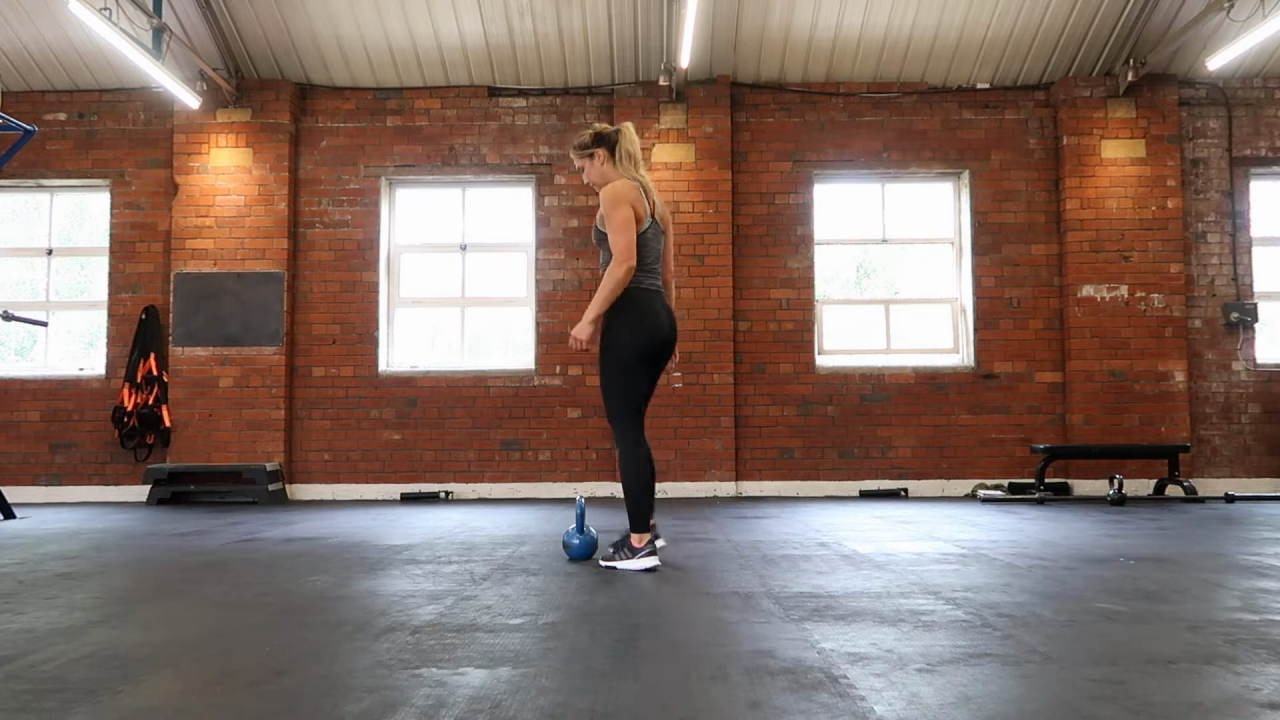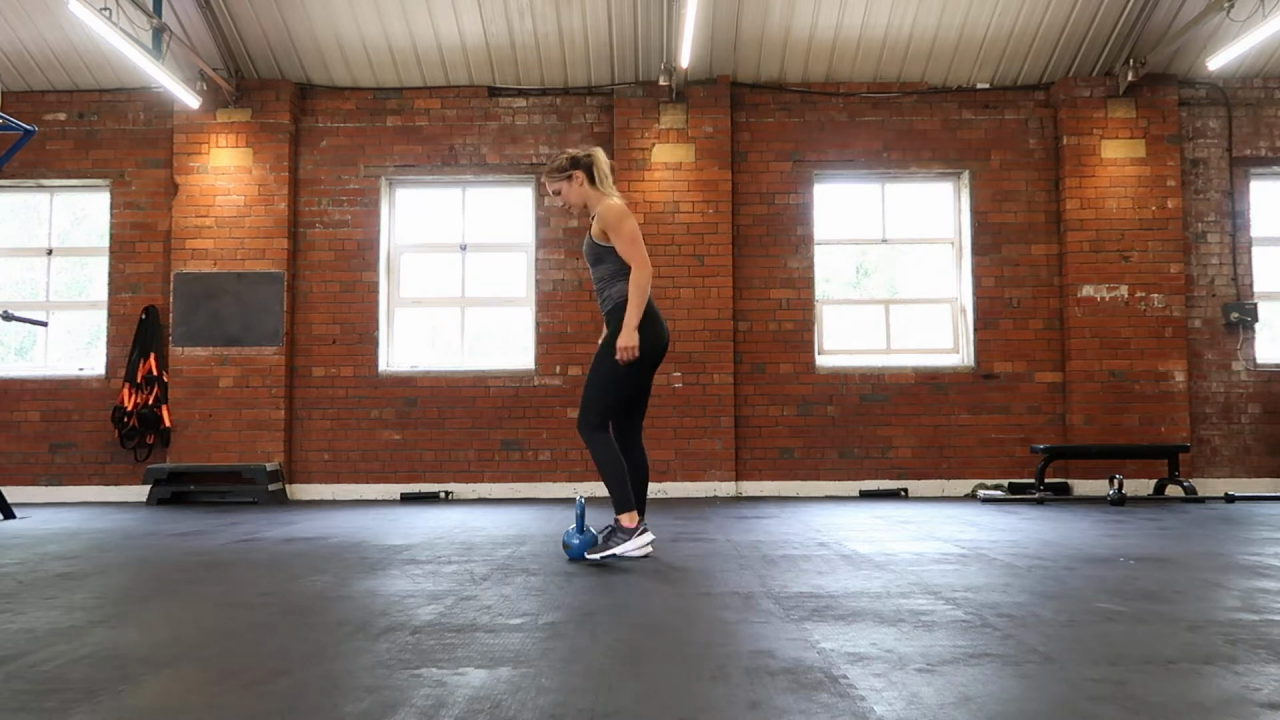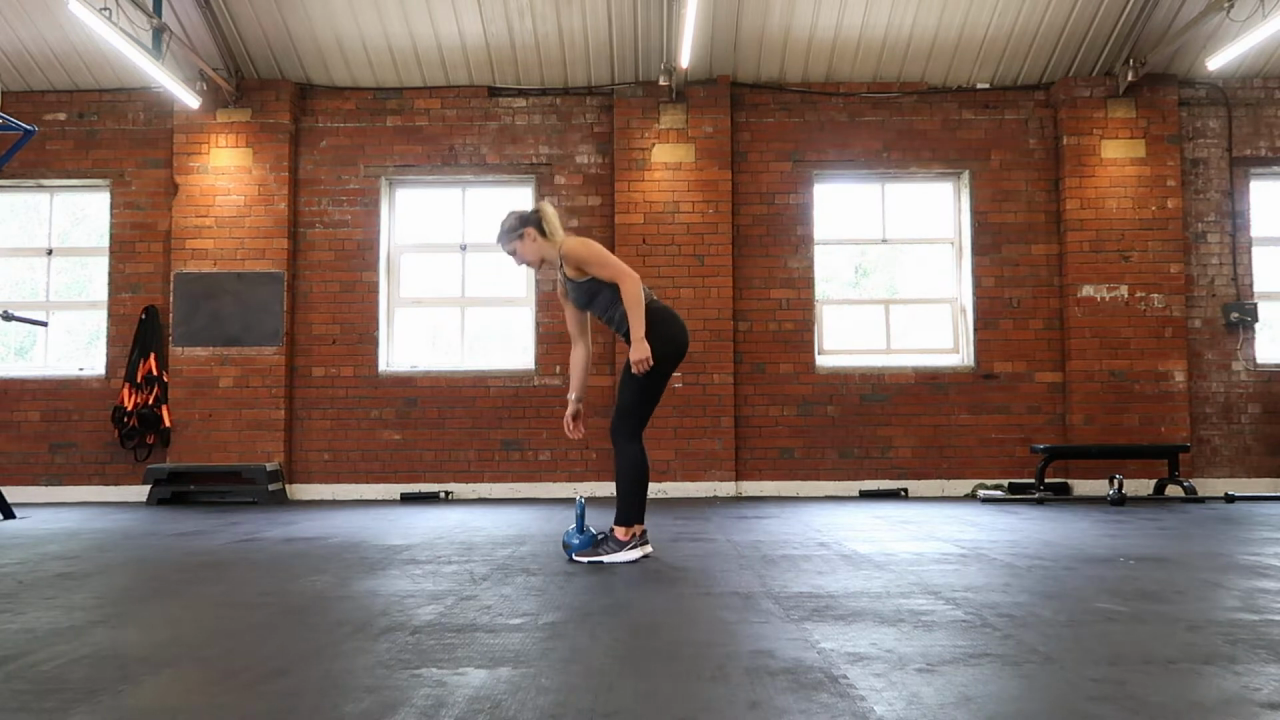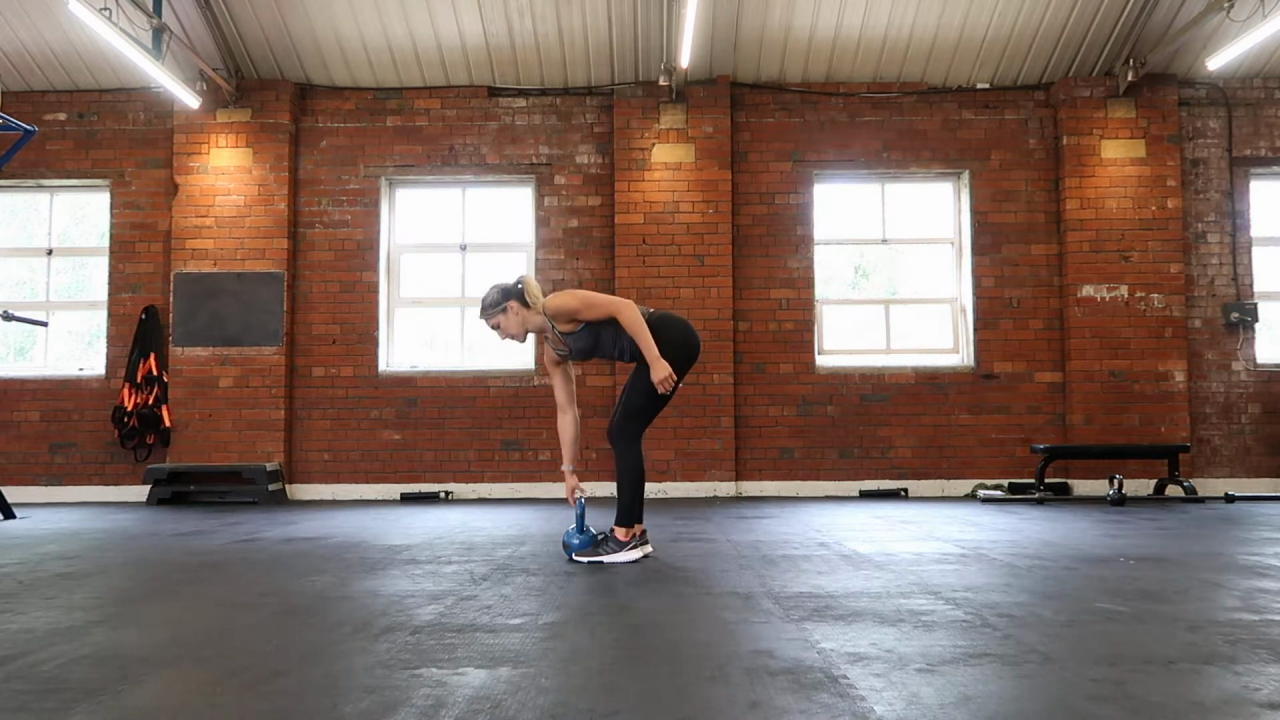
dt=0.4s
person 1, frame 1
left shoulder: (616, 192)
right shoulder: (650, 197)
left elbow: (624, 262)
left wrist: (590, 317)
right wrist: (666, 331)
left hip: (630, 320)
right hip: (658, 318)
left knee: (626, 430)
right knee: (631, 428)
left ankle: (640, 544)
right ankle: (646, 526)
person 1, frame 2
left shoulder: (610, 211)
right shoulder: (599, 219)
left elbow: (642, 269)
left wrist: (628, 329)
right wrist: (606, 343)
left hip: (636, 333)
right hip: (638, 332)
left knee: (592, 425)
right knee: (626, 433)
left ankle: (630, 524)
right ankle: (632, 529)
person 1, frame 3
left shoulder: (571, 249)
right shoulder: (562, 284)
left elbow: (629, 278)
right elbow: (580, 342)
left wrist: (638, 340)
right wrist: (575, 398)
left hip: (658, 333)
right hip: (653, 336)
left knee: (624, 431)
right knee: (627, 432)
left ankle: (625, 537)
right ankle: (635, 531)
person 1, frame 4
left shoulder: (556, 307)
right shoulder: (552, 351)
left elbow: (624, 306)
right elbow: (566, 411)
left wrist: (655, 361)
right wrist: (568, 471)
left hip: (671, 339)
right hip: (657, 349)
left knee: (625, 432)
right knee: (620, 433)
left ankle: (625, 537)
right ankle: (634, 531)
